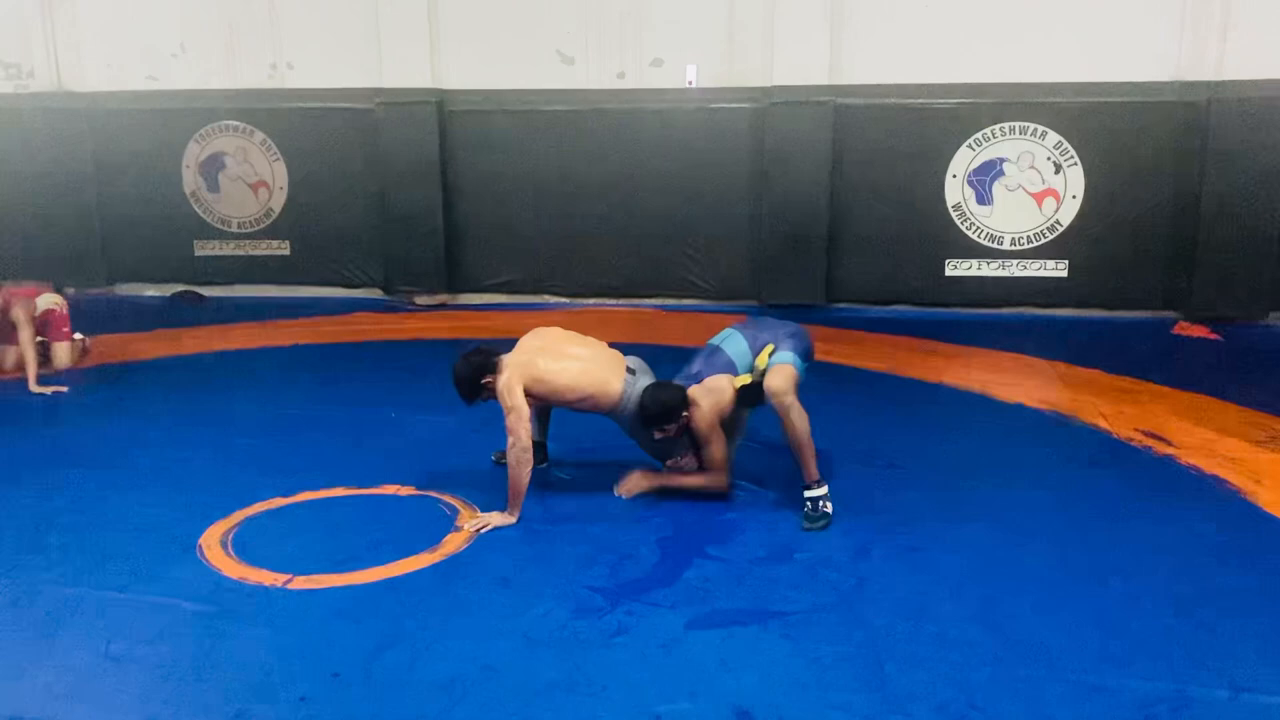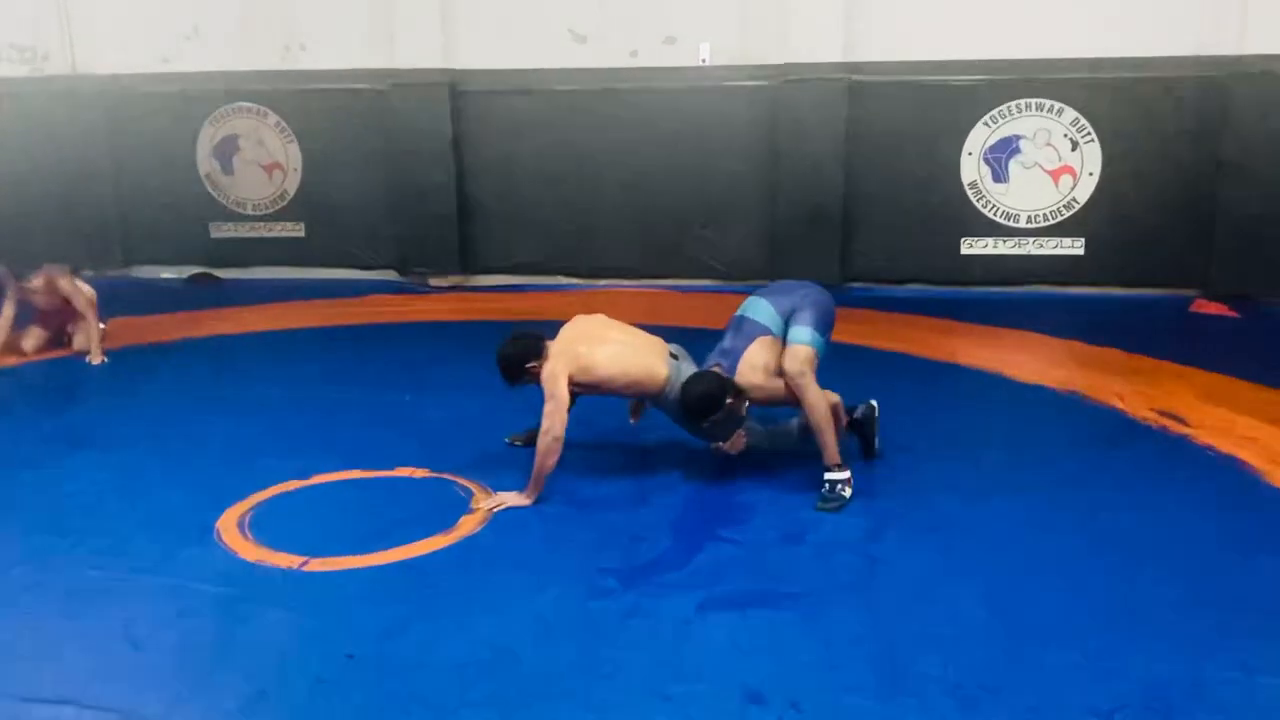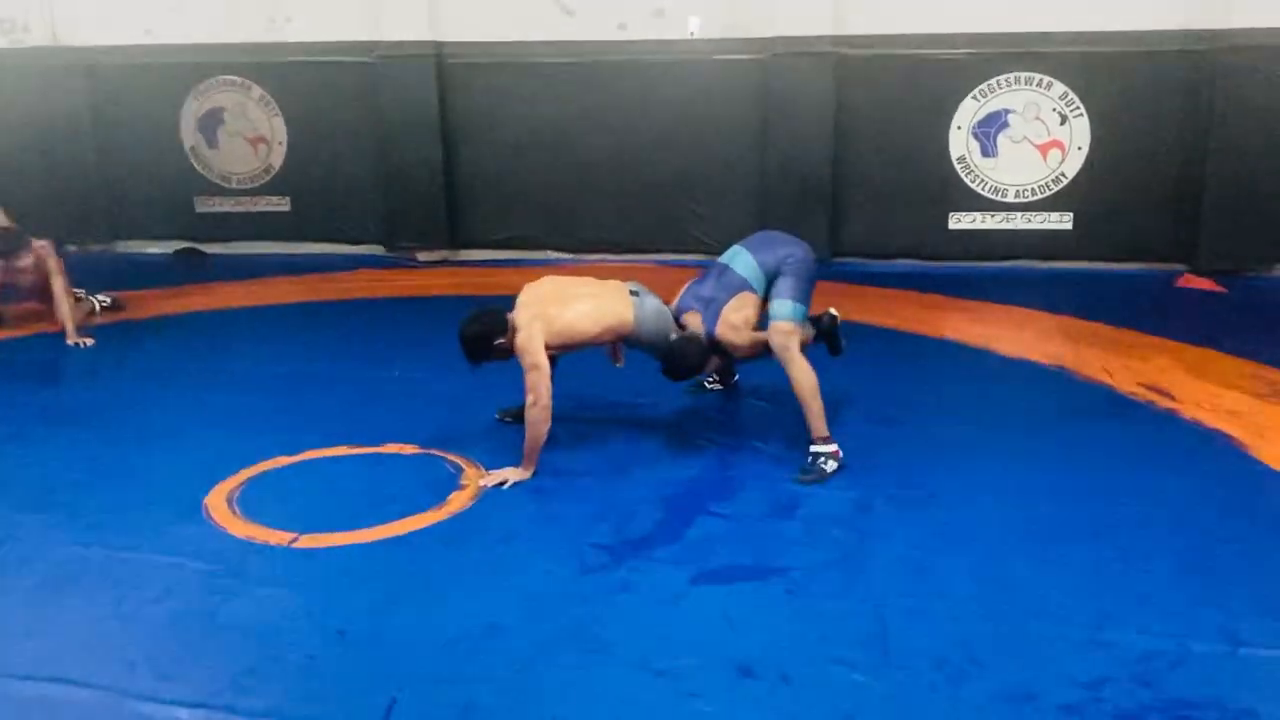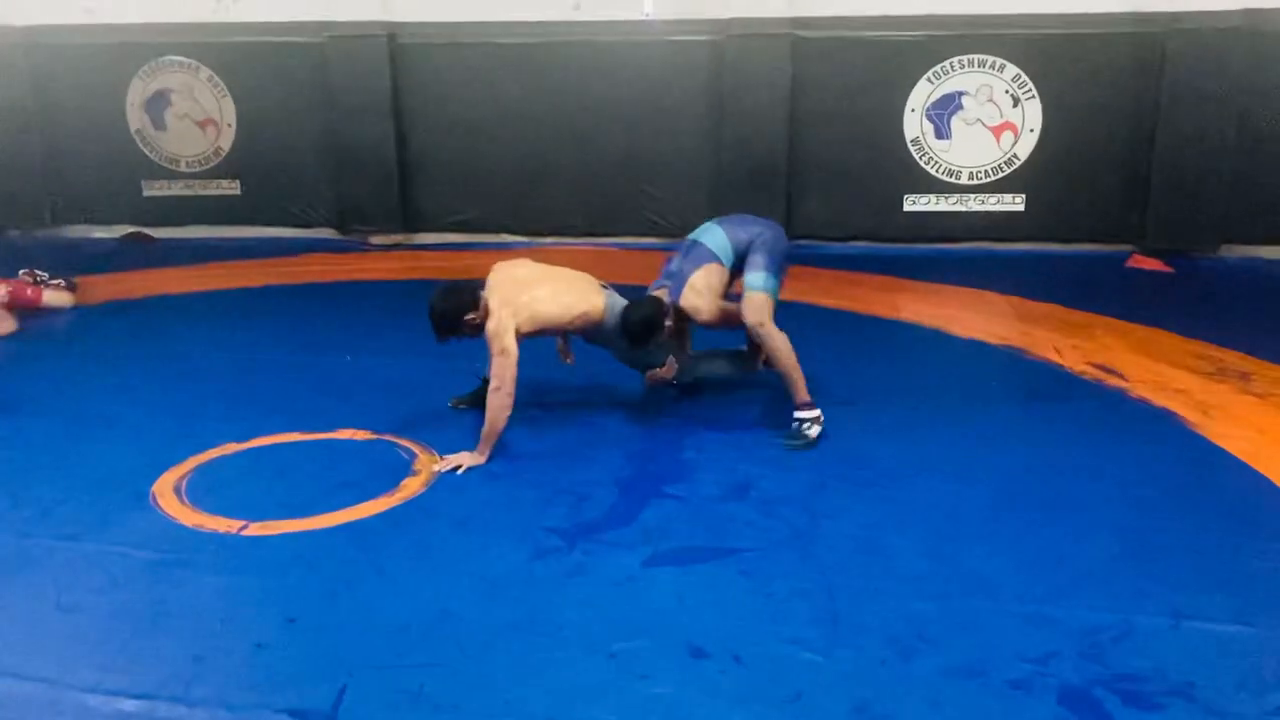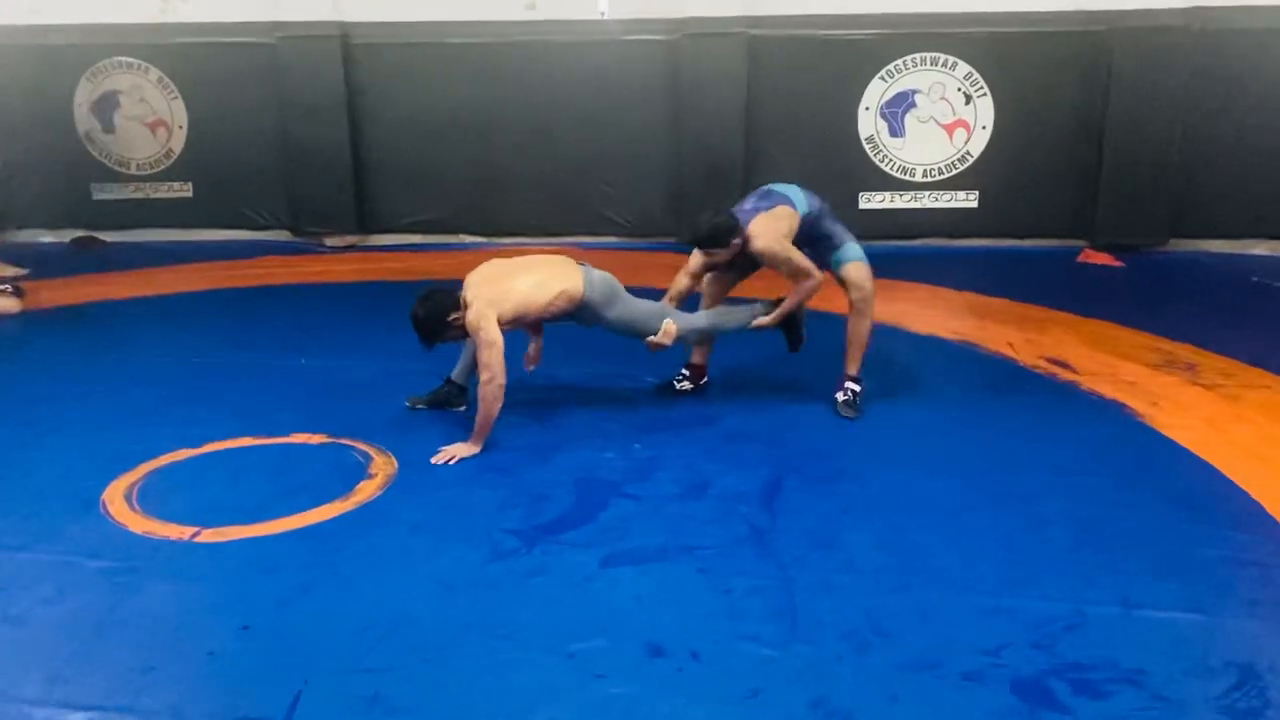
dt=1s
person 1, frame 1
left shoulder: (508, 381)
right shoulder: (535, 337)
left elbow: (519, 446)
left wrist: (511, 513)
left hip: (631, 398)
right hip: (631, 366)
right ankle: (538, 451)
person 1, frame 2
left shoulder: (554, 368)
right shoulder: (577, 326)
left elbow: (554, 435)
left wrist: (529, 494)
left hip: (677, 389)
right hip: (672, 354)
left knee: (751, 438)
person 1, frame 3
left shoulder: (527, 339)
right shoulder: (531, 292)
left elbow: (538, 405)
left wrist: (524, 469)
left hip: (644, 324)
right hip: (629, 293)
person 1, frame 4
left shoulder: (501, 322)
right shoulder: (501, 273)
left elbow: (502, 391)
left wrist: (481, 453)
left hip: (609, 318)
right hip: (599, 290)
person 1, frame 5
left shoulder: (476, 315)
right shoulder: (475, 278)
left elbow: (492, 380)
left wrist: (476, 442)
right wrist: (536, 339)
left hip: (591, 296)
right hip: (576, 273)
left knee: (688, 328)
left ankle: (776, 314)
right ankle: (454, 388)
person 2, frame 1
left shoulder: (702, 411)
right shoulder: (673, 394)
left elbow: (719, 479)
left wrist: (655, 481)
left hip: (787, 337)
left knee: (778, 390)
left ankle: (816, 489)
person 2, frame 2
left shoulder: (754, 384)
right shoulder: (709, 376)
left elbow: (830, 400)
left hip: (808, 300)
right hip: (772, 298)
left knee: (797, 373)
left ankle: (837, 472)
person 2, frame 3
left shoulder: (732, 338)
right shoulder: (678, 311)
left elbow: (778, 344)
left hip: (791, 257)
right hip: (760, 246)
left knee: (783, 345)
left ankle: (825, 445)
right ankle: (726, 375)
person 2, frame 4
left shoulder: (701, 310)
right shoulder: (654, 299)
left elbow: (746, 315)
left hip: (761, 236)
right hip: (727, 232)
left knee: (757, 320)
left ankle: (807, 410)
person 2, frame 5
left shoulder: (764, 244)
right shoulder: (709, 246)
left elbow: (813, 279)
right elbow: (686, 279)
left wrist: (777, 316)
left hip: (812, 217)
left knee: (861, 287)
right knee: (713, 286)
left ankle: (850, 382)
right ankle: (696, 372)
